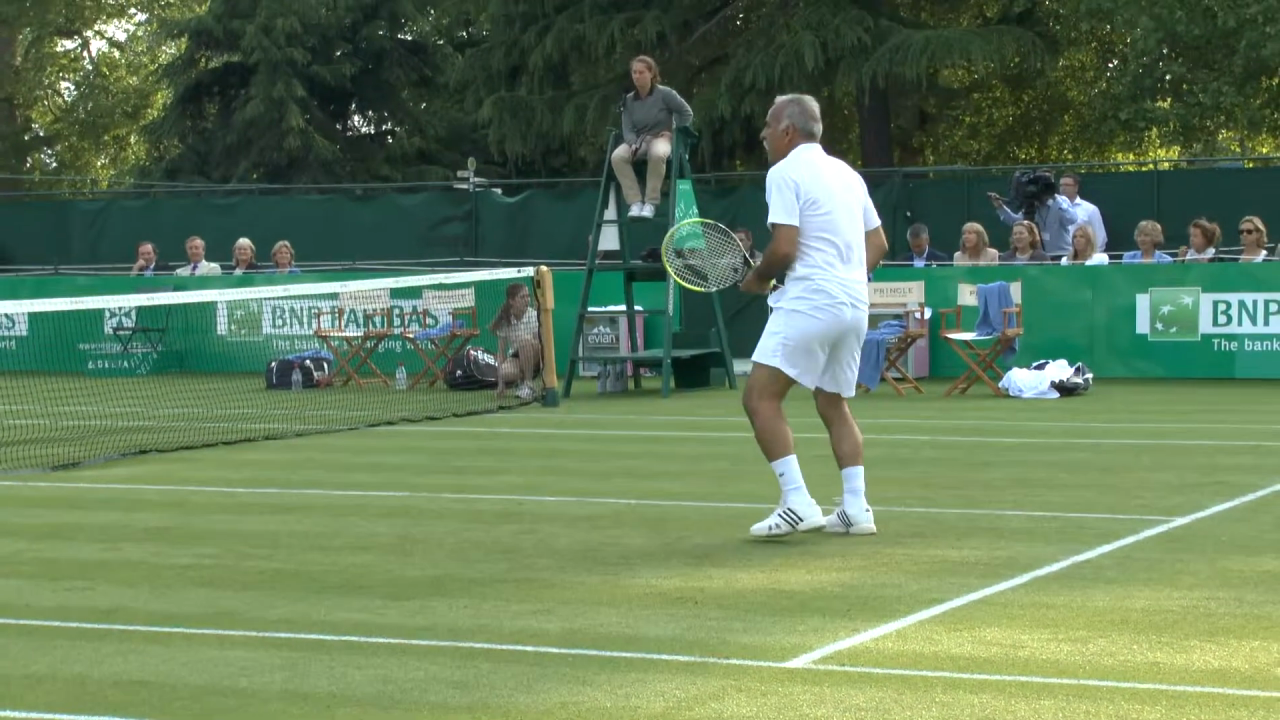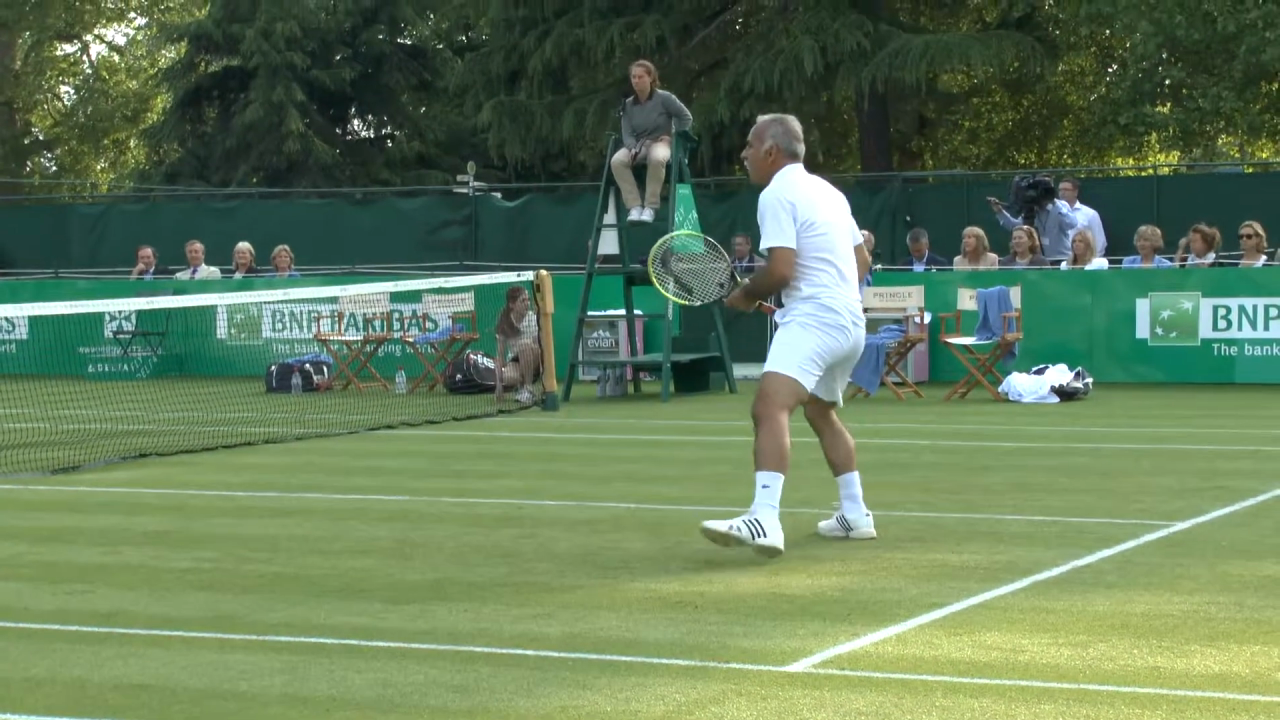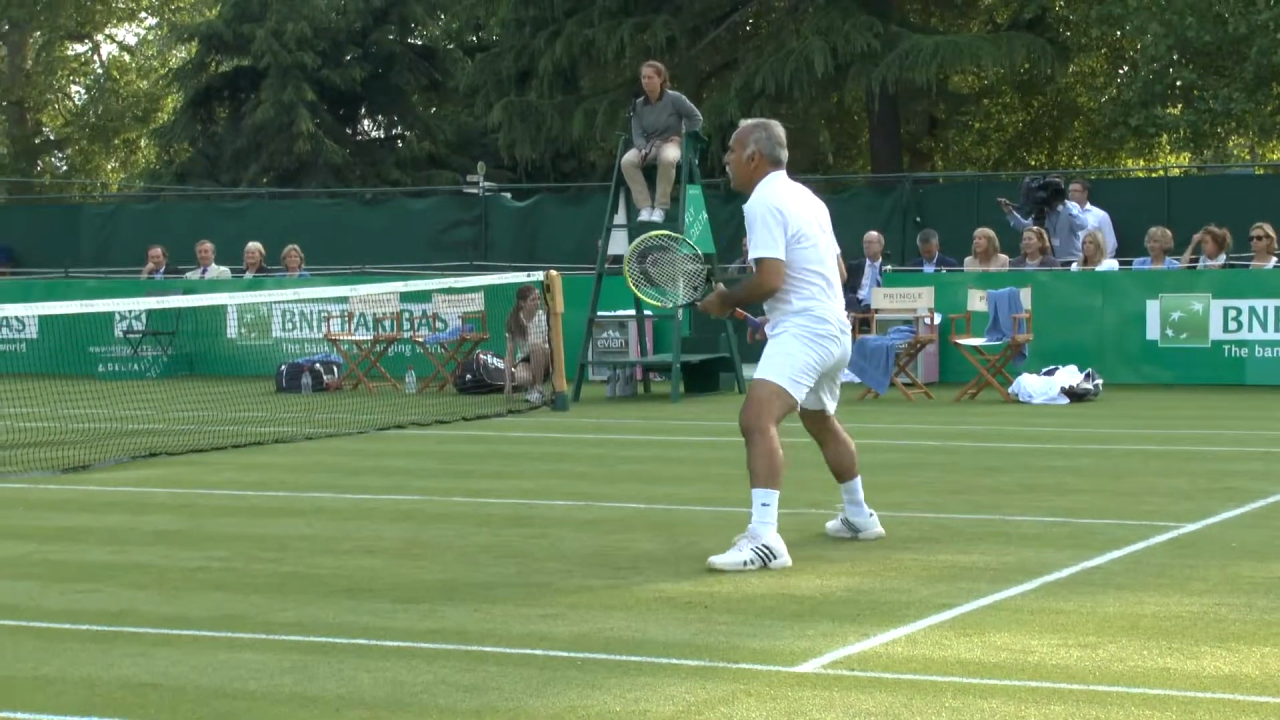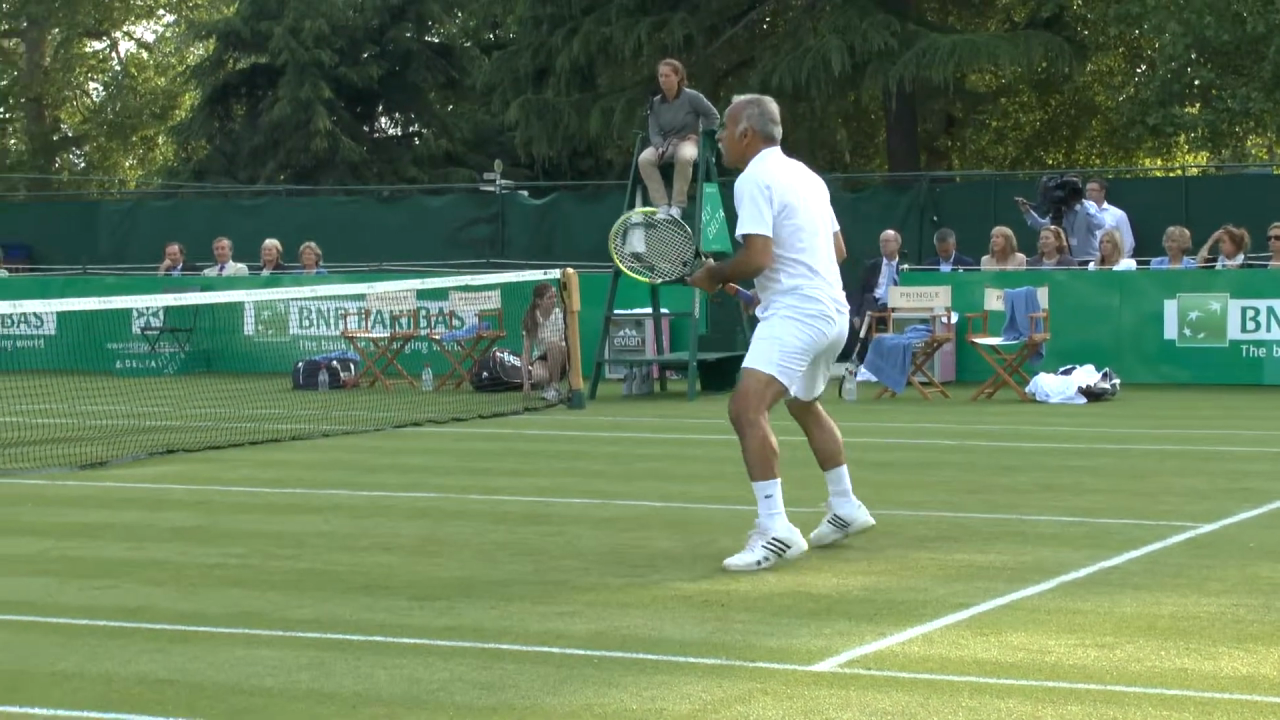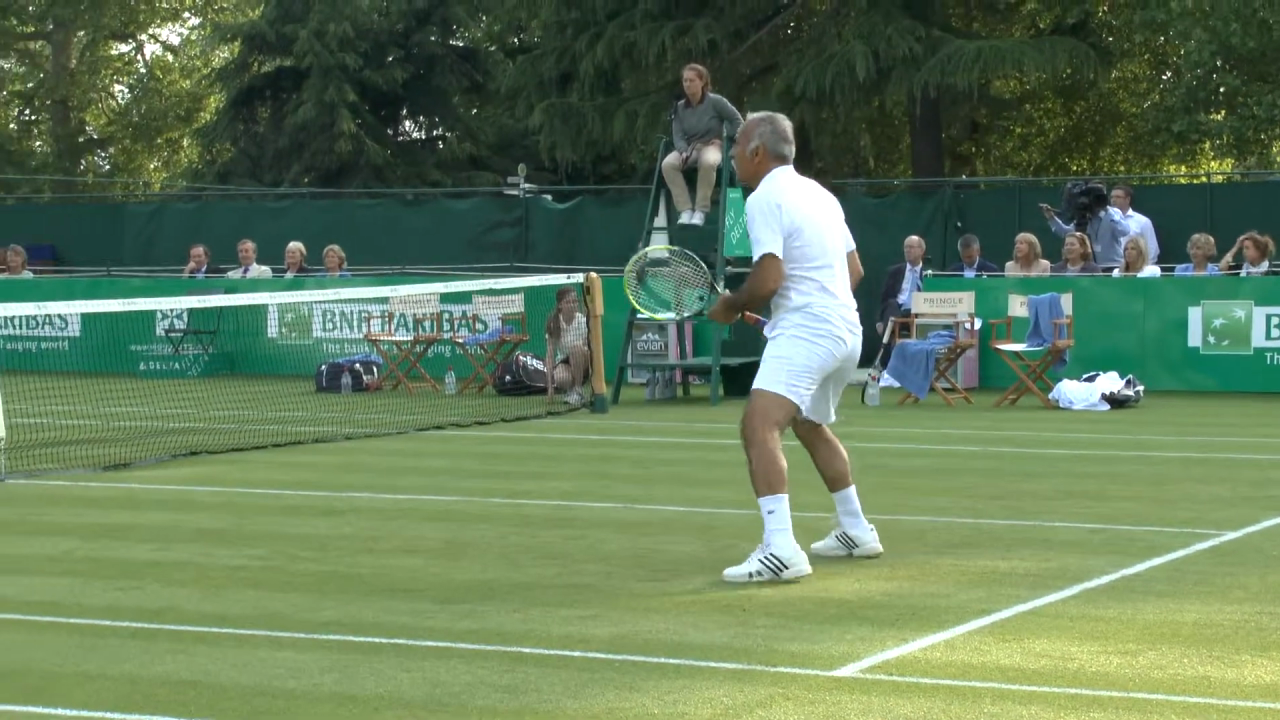
dt=0.2s
person 1, frame 1
left shoulder: (785, 172)
right shoulder: (848, 174)
left elbow: (784, 249)
right elbow: (878, 245)
left wrist: (758, 276)
left hip: (810, 303)
right hip: (853, 306)
left knee: (758, 396)
right knee: (832, 405)
left ankle: (798, 503)
right ankle: (855, 509)
person 1, frame 2
left shoulder: (777, 194)
right shoulder: (828, 192)
left elbow: (781, 271)
right elbow: (860, 261)
left wrist: (745, 293)
left hip: (813, 320)
right hip: (847, 322)
left knee: (769, 409)
right knee: (820, 412)
left ankle: (763, 520)
right ankle: (854, 514)
person 1, frame 3
left shoulder: (763, 203)
right shoulder: (807, 198)
left elbow: (769, 281)
left wrist: (725, 300)
left hip: (803, 333)
right hip: (834, 331)
left knee: (757, 419)
right knee: (819, 420)
left ankle: (764, 539)
right ankle: (858, 515)
person 1, frame 4
left shoulder: (754, 179)
right shoulder: (805, 175)
left elbow: (757, 257)
right elbow: (838, 248)
left wrist: (712, 275)
left hip: (796, 315)
right hip: (830, 312)
left knee: (747, 409)
right knee: (805, 406)
left ankle: (775, 529)
right ankle: (846, 508)
person 1, frame 5
left shoulder: (765, 199)
right shoulder: (821, 195)
left elbow: (769, 281)
right elbow: (854, 269)
left wrist: (727, 305)
left hip: (806, 332)
right hip: (846, 332)
left knee: (760, 428)
right knee: (811, 428)
left ankle: (781, 548)
right ankle: (856, 529)
